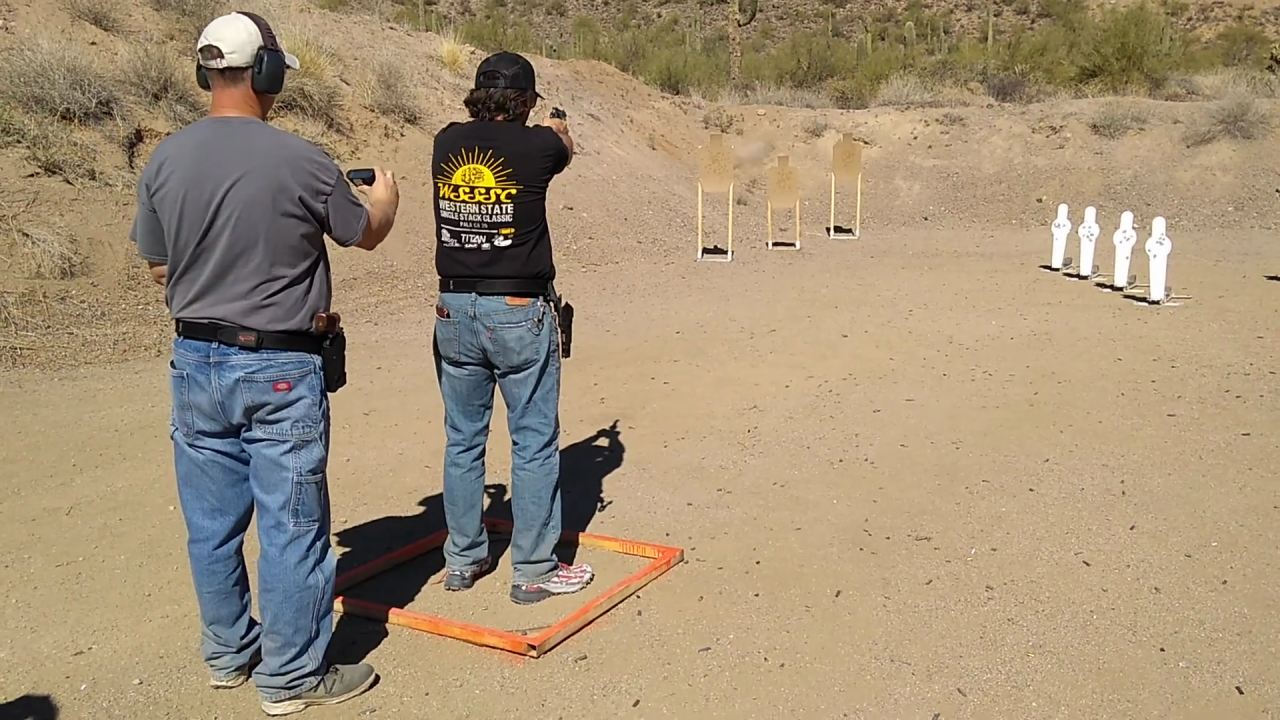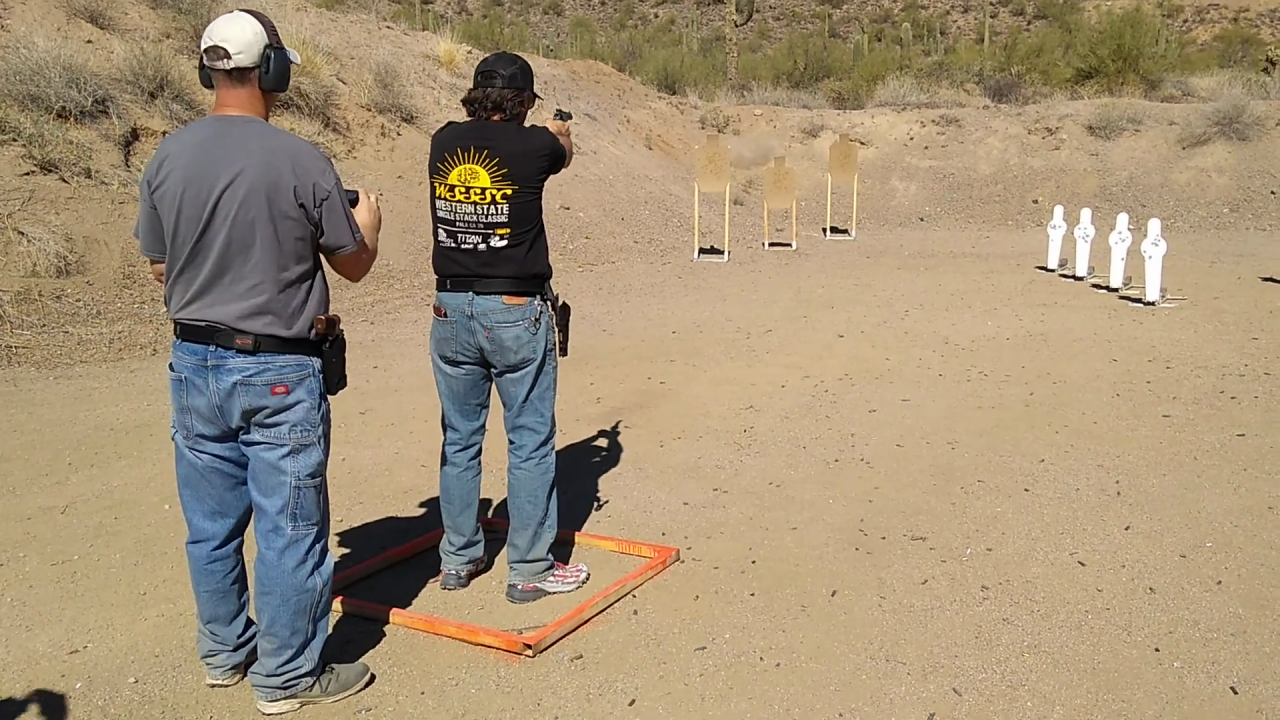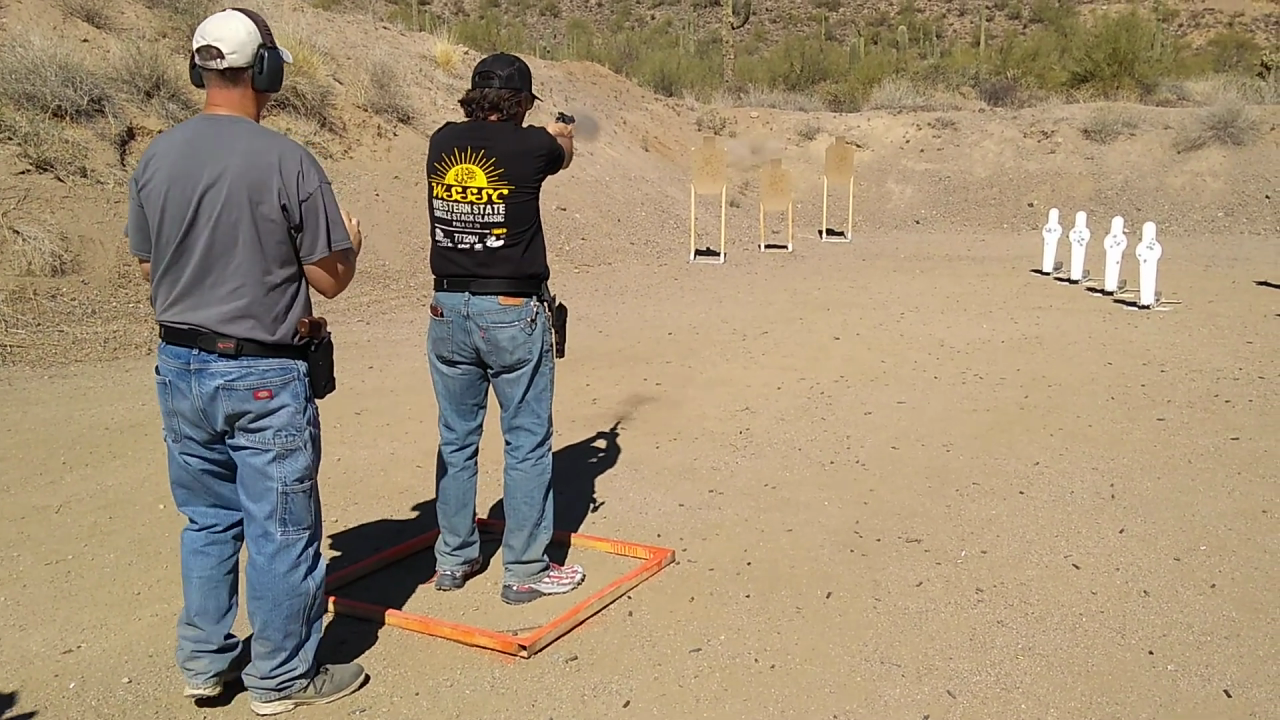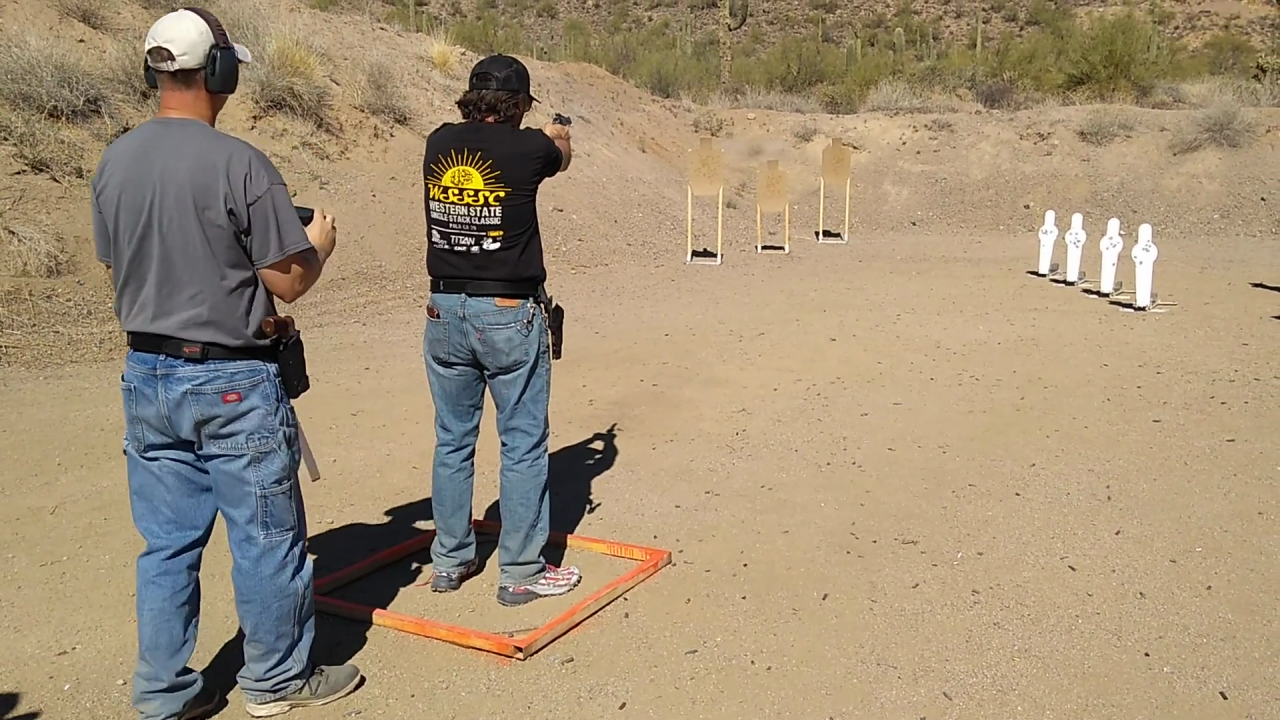
dt=0.3s
person 1, frame 1
left shoulder: (163, 160)
right shoulder: (300, 161)
left elbow: (159, 268)
right elbow: (367, 234)
right wrist: (385, 197)
left hip: (195, 362)
right hip: (279, 370)
left knee: (211, 523)
right knee: (291, 526)
left ankle: (228, 652)
person 1, frame 2
left shoulder: (166, 158)
right shoulder: (300, 161)
left elbow: (160, 267)
right elbow: (355, 264)
right wrist: (368, 222)
left hip: (195, 364)
right hip: (277, 372)
left knee: (210, 525)
right knee: (288, 529)
left ankle: (225, 651)
person 1, frame 3
left shoulder: (155, 157)
right shoulder: (287, 163)
left elbow: (148, 264)
right elbow: (330, 278)
right wrist: (350, 242)
left hip: (179, 367)
right hip: (263, 376)
left knee: (209, 520)
right knee: (280, 533)
left ankle: (207, 658)
person 1, frame 4
left shoulder: (113, 162)
right shoulder: (238, 163)
left elbow: (115, 268)
right elbow: (288, 281)
right wrist: (320, 244)
left hip: (145, 375)
right hip: (230, 381)
left knee: (168, 541)
right knee: (264, 536)
person 2, frame 1
left shoulder: (446, 142)
right shoulder: (536, 145)
right elbow: (565, 150)
right wrist: (556, 129)
left hip: (455, 310)
right hip: (519, 312)
left knee: (462, 440)
right knee: (534, 443)
left ankle: (463, 559)
right ankle: (534, 570)
person 2, frame 2
left shoulder: (443, 142)
right shoulder: (533, 145)
right elbow: (564, 154)
right wrist: (559, 132)
left hip: (452, 310)
right hip: (515, 312)
left knee: (458, 440)
right knee: (530, 442)
left ankle: (459, 557)
right ankle: (530, 569)
person 2, frame 3
left shoulder: (442, 141)
right shoulder: (531, 146)
right elbow: (563, 155)
right wrist: (561, 135)
left hip: (449, 308)
right hip: (512, 312)
left knee: (456, 440)
right knee: (527, 443)
left ankle: (454, 558)
right ankle: (526, 570)
person 2, frame 4
left shoulder: (439, 143)
right shoulder: (528, 147)
right elbow: (561, 157)
right wrist: (559, 136)
left hip: (445, 311)
right hip: (508, 315)
left knee: (452, 440)
right knee: (522, 444)
left ankle: (450, 560)
right ankle: (521, 572)
